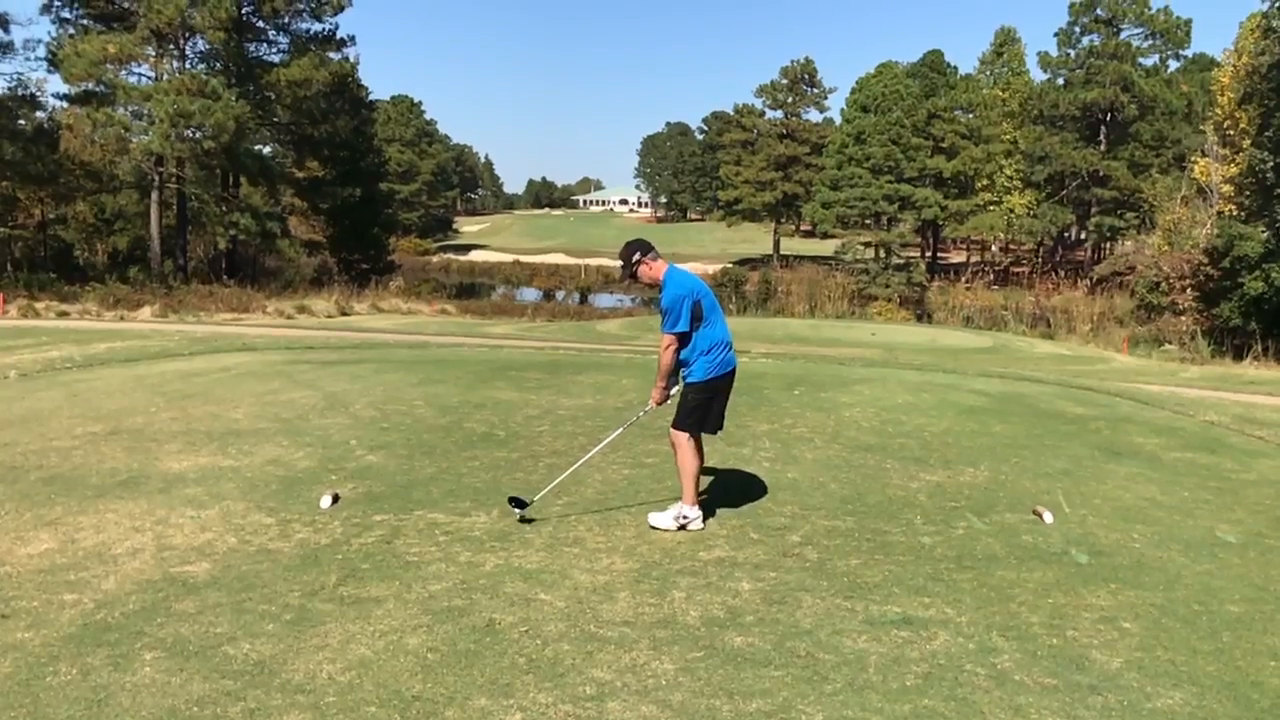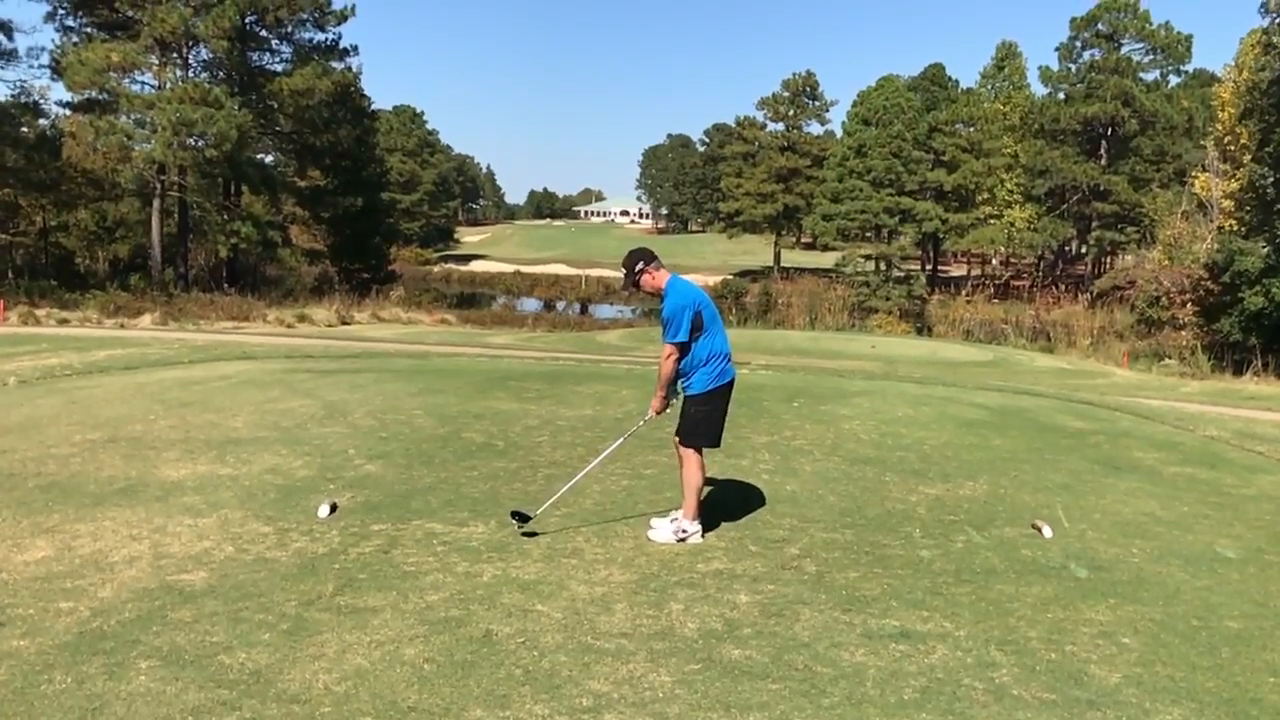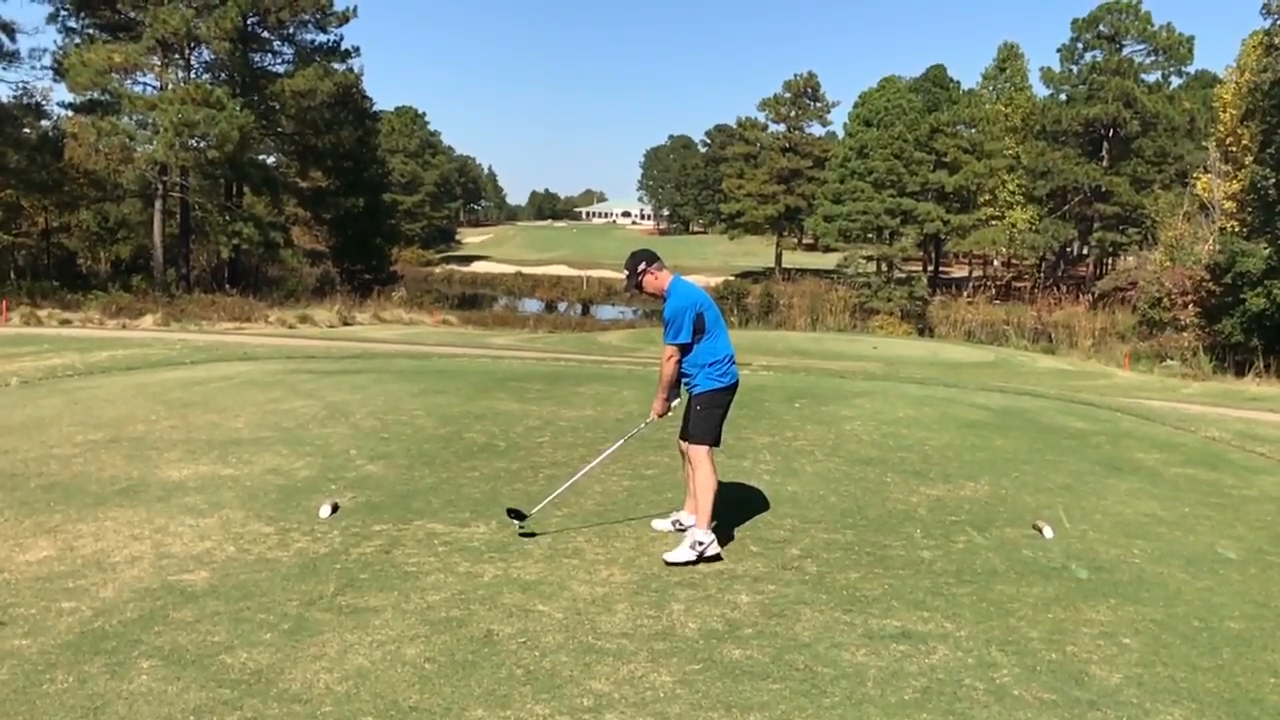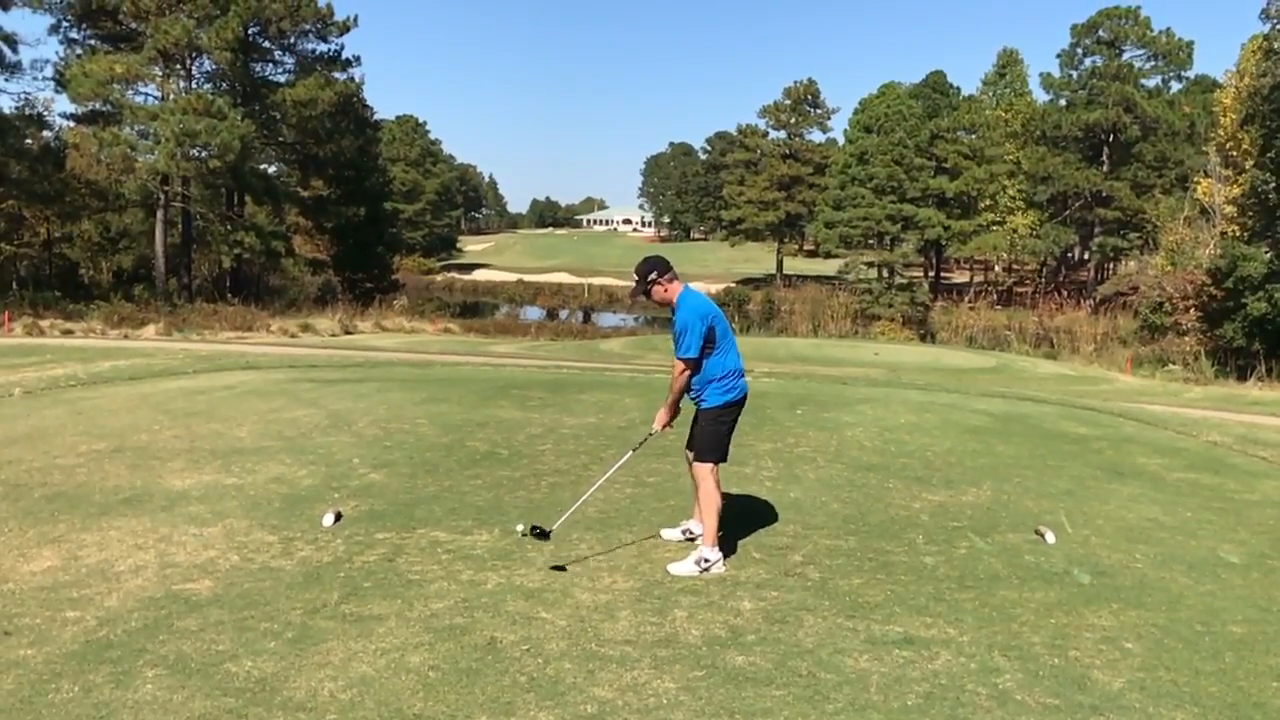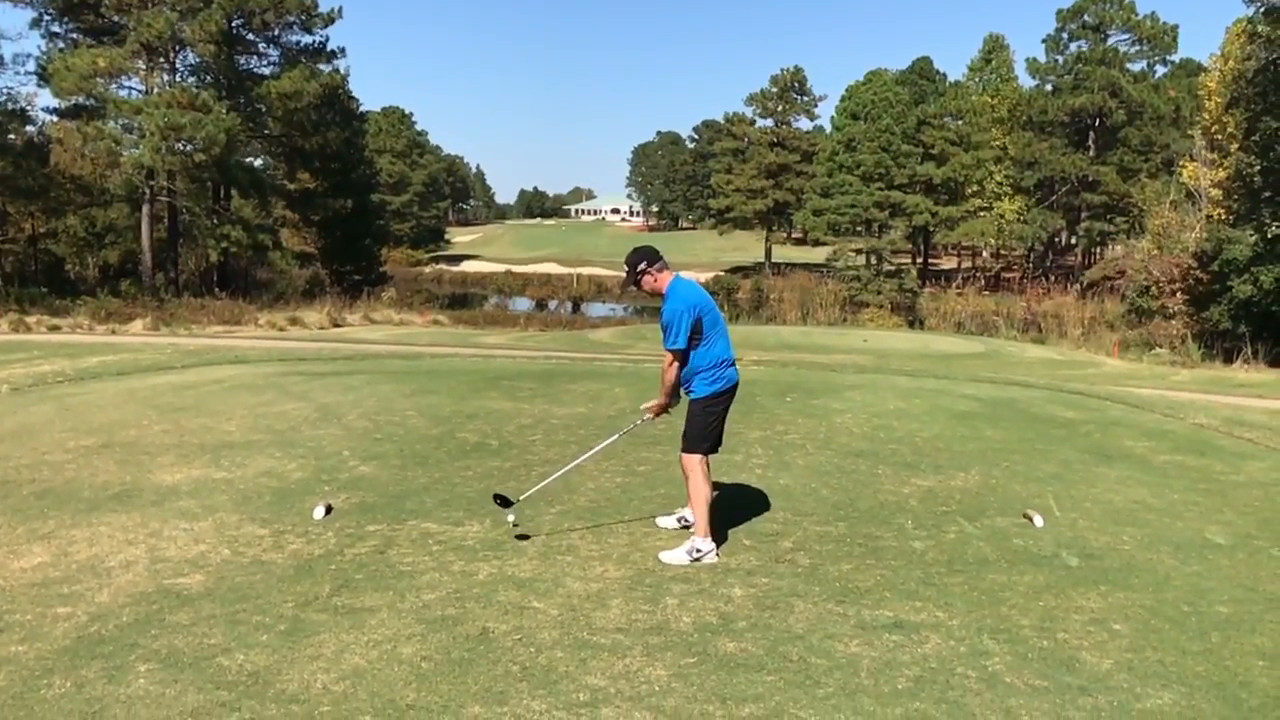
dt=0.7s
person 1, frame 1
left shoulder: (675, 290)
right shoulder: (678, 279)
left elbow: (670, 345)
left wrist: (660, 386)
right wrist: (668, 381)
left hip: (708, 369)
right hip: (709, 367)
left knee: (681, 435)
right knee: (690, 436)
left ankle: (690, 511)
right ankle: (688, 504)
person 1, frame 2
left shoulder: (676, 300)
right shoulder: (680, 290)
left elbow: (671, 355)
left wrist: (660, 395)
right wrist: (668, 390)
left hip: (707, 381)
right hip: (704, 379)
left knee: (689, 450)
right knee: (683, 446)
left ankle: (690, 525)
right ankle: (686, 513)
person 1, frame 3
left shoulder: (679, 300)
right shoulder: (682, 292)
left elbow: (671, 357)
left wrist: (661, 397)
right wrist: (672, 391)
left hip: (713, 381)
right hip: (706, 380)
left knee: (699, 452)
right knee: (687, 446)
left ankle: (703, 536)
right ankle: (690, 515)
person 1, frame 4
left shoulder: (689, 312)
right shoulder: (689, 302)
left elbow: (684, 370)
right elbow: (690, 365)
left wrist: (668, 409)
right wrist: (673, 405)
left hip: (721, 395)
right hip: (716, 393)
left knee: (705, 467)
right knee: (694, 456)
left ankle: (710, 553)
right ankle: (699, 524)
person 1, frame 5
left shoulder: (676, 304)
right shoulder: (684, 288)
left elbow: (673, 361)
left wrist: (663, 399)
right wrist: (671, 394)
left hip: (710, 385)
right hip: (714, 381)
left knee: (692, 458)
right knee: (696, 451)
left ankle: (703, 544)
right ankle: (694, 512)
